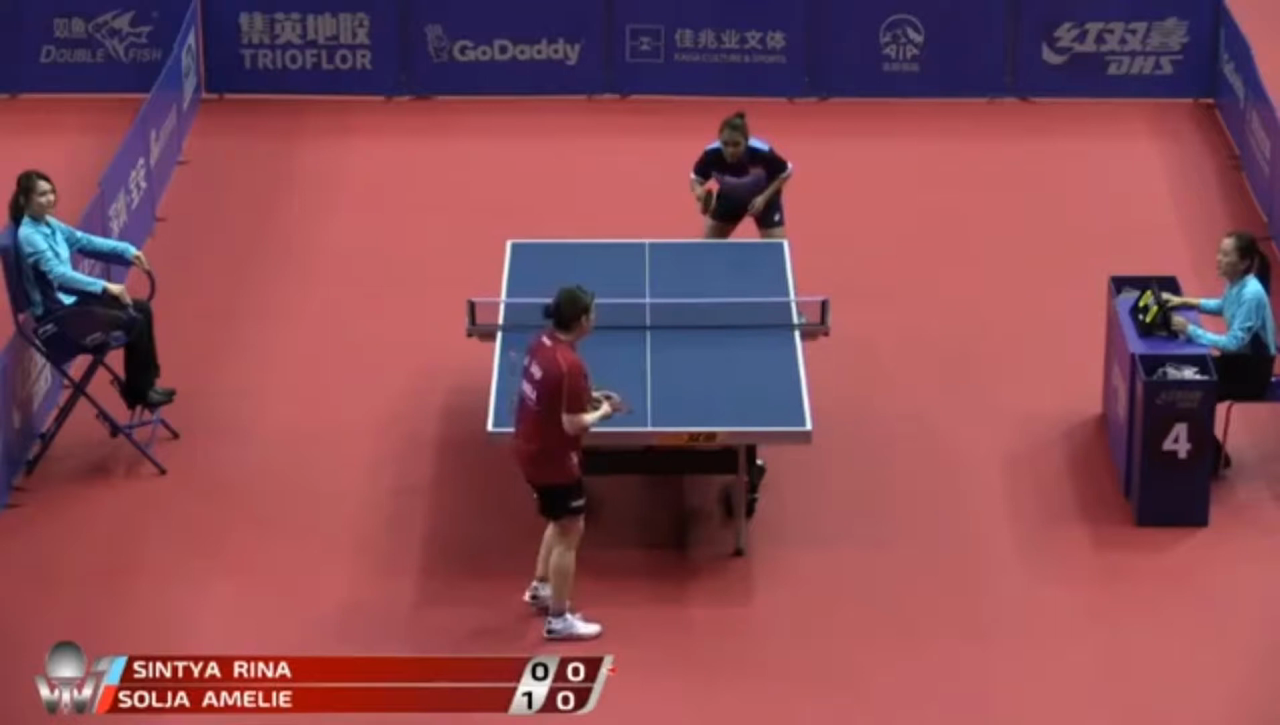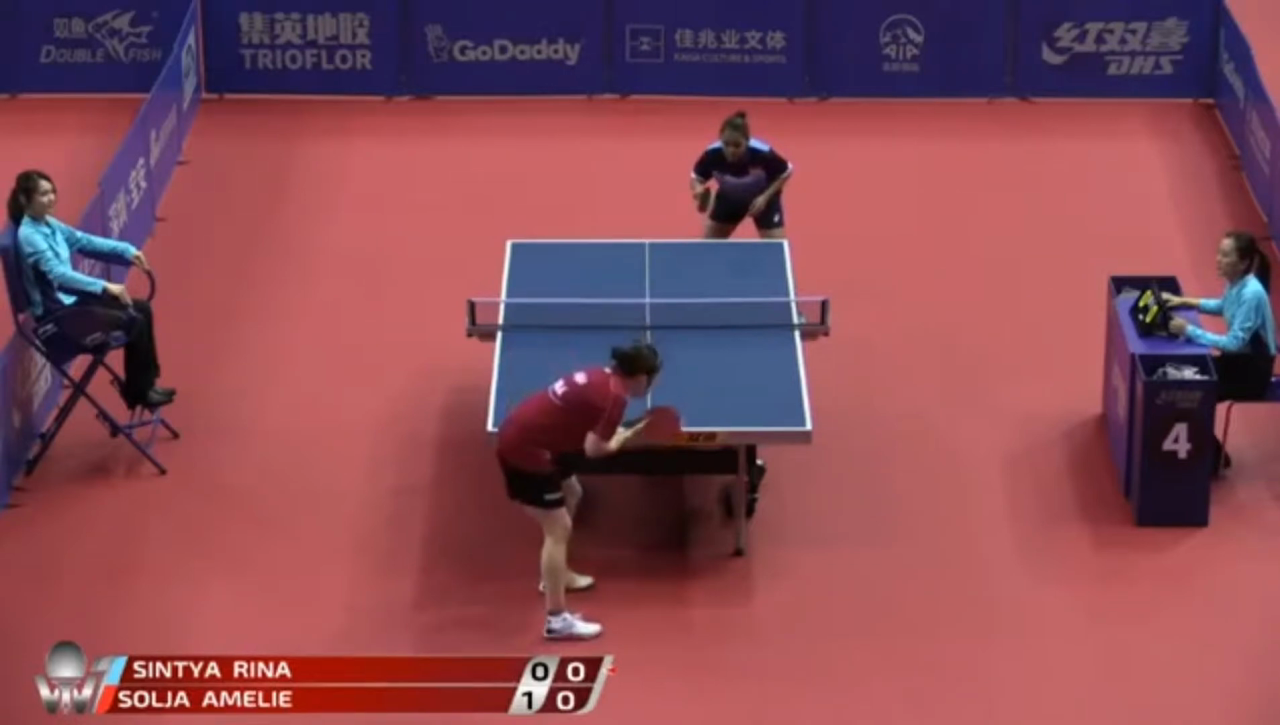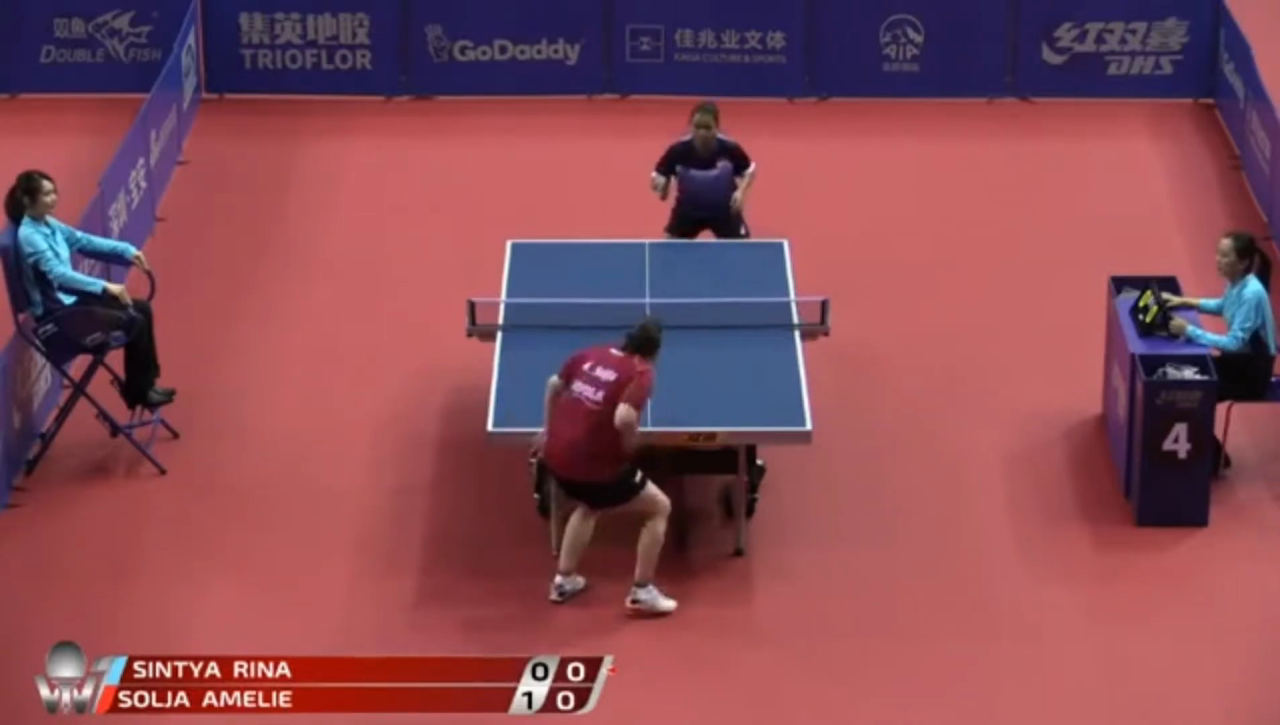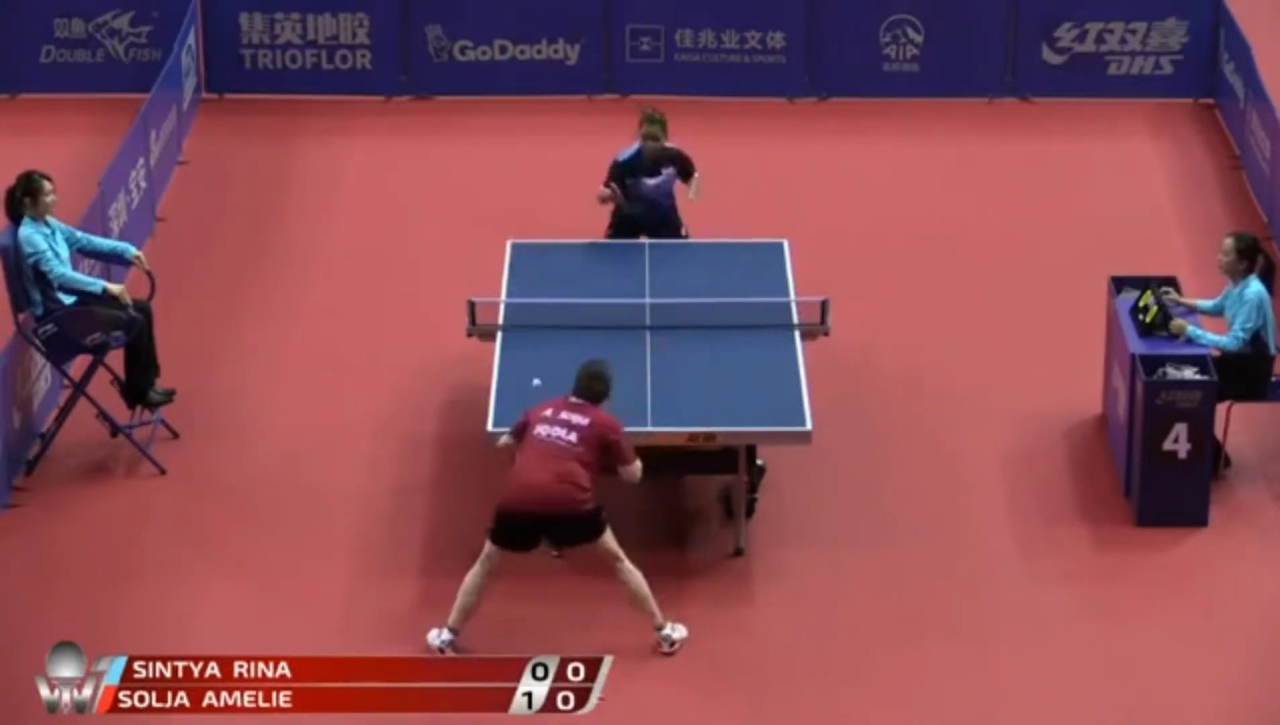
dt=1s
person 1, frame 1
left shoulder: (540, 344)
right shoulder: (570, 365)
right elbow: (572, 425)
left wrist: (587, 396)
right wrist: (604, 410)
left hip: (532, 449)
right hip: (553, 459)
left knee: (562, 521)
right knee: (570, 534)
left ankle: (541, 586)
right ankle: (559, 620)
person 1, frame 2
left shoulder: (602, 377)
right shoulder: (615, 396)
right elbow: (594, 449)
left wrist: (626, 431)
right wrist: (631, 434)
left hip: (521, 433)
right hip: (525, 448)
left knee: (571, 495)
right knee: (558, 529)
left ankle: (557, 577)
right ankle: (557, 620)
person 1, frame 3
left shoulder: (588, 355)
right shoulder: (640, 373)
left elbow: (554, 385)
right elbow: (624, 420)
left wrist: (546, 431)
right wrist: (628, 447)
left hip: (558, 456)
right hip: (596, 463)
left knee: (588, 509)
right knee: (660, 509)
left ankle: (564, 580)
right ankle: (641, 590)
person 1, frame 4
left shoulder: (542, 409)
right shoulder: (605, 424)
left elbow: (507, 443)
right elbow: (633, 475)
right wrist: (607, 455)
left hip: (516, 500)
right hip: (568, 503)
left knee: (486, 563)
right knee: (617, 560)
left ankle: (448, 634)
right ankle: (665, 631)
person 2, frame 1
left shoulder: (49, 223)
right shoulder: (28, 236)
left elbow: (85, 240)
right elbow: (58, 274)
left wrist: (127, 250)
right wrist: (104, 286)
left hip: (72, 296)
right hip: (56, 310)
left knee: (142, 309)
right knee: (134, 322)
left ankle: (145, 382)
right ankle: (138, 391)
person 2, frame 2
left shoulder: (48, 223)
right shoulder: (28, 235)
left elbow: (84, 240)
right elbow: (58, 274)
left wrist: (126, 250)
right wrist: (105, 286)
left hip: (71, 296)
right hip: (56, 310)
left knee: (142, 309)
right knee: (134, 323)
left ankle: (146, 382)
right ankle: (138, 392)
person 2, frame 3
left shoulder: (48, 223)
right shoulder: (29, 236)
left elbow: (84, 240)
right elbow: (58, 274)
left wrist: (126, 250)
right wrist: (104, 286)
left hip: (72, 296)
right hip: (56, 310)
left knee: (142, 309)
right knee: (134, 323)
left ankle: (145, 383)
right ankle: (138, 392)
person 2, frame 4
left shoulder: (47, 223)
right shoulder: (29, 236)
left elbow: (84, 240)
right elbow: (58, 274)
left wrist: (126, 250)
right wrist: (104, 286)
left hip: (72, 296)
right hip: (57, 311)
left knee: (142, 309)
right knee: (134, 323)
left ankle: (145, 382)
right ankle: (138, 392)
person 3, frame 1
left shoulder: (1251, 294)
right shoulder: (1236, 283)
left elbow: (1233, 343)
right elbow: (1222, 306)
left wrist: (1190, 330)
right wrist: (1185, 301)
left hip: (1254, 369)
right hip: (1239, 358)
left ankle: (1215, 456)
person 3, frame 2
left shoulder: (1251, 294)
right shoulder: (1236, 283)
left elbow: (1233, 343)
right elbow: (1222, 306)
left wrist: (1189, 330)
right wrist: (1184, 301)
left hip: (1254, 369)
right hip: (1240, 358)
left ankle: (1215, 456)
person 3, frame 3
left shoulder: (1251, 294)
right shoulder: (1237, 284)
left elbow: (1234, 343)
right elbow: (1222, 306)
left wrist: (1189, 331)
right wrist: (1183, 301)
left hip: (1254, 370)
right hip: (1240, 358)
left ankle: (1214, 456)
person 3, frame 4
left shoulder: (1253, 294)
right shoulder: (1237, 284)
left elbow: (1234, 343)
right elbow: (1217, 307)
left wrist: (1189, 331)
right wrist: (1182, 301)
left hip: (1254, 370)
right hip: (1239, 358)
left ankle: (1215, 456)
